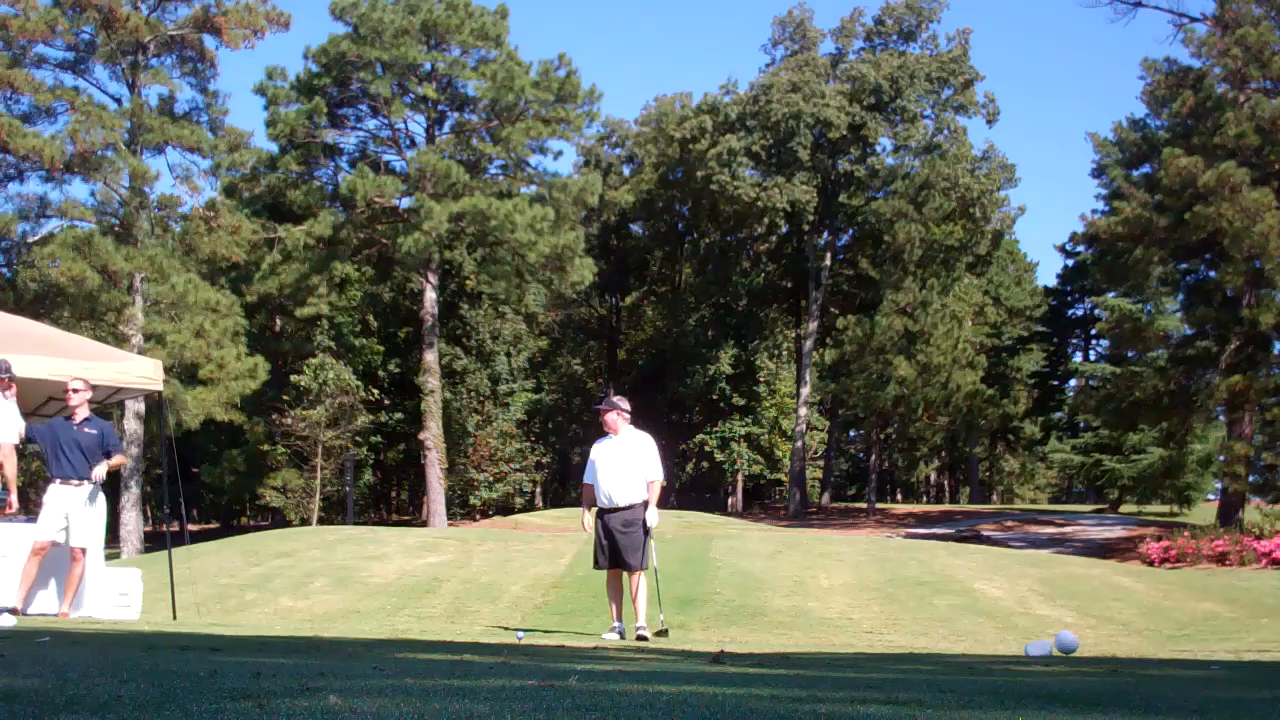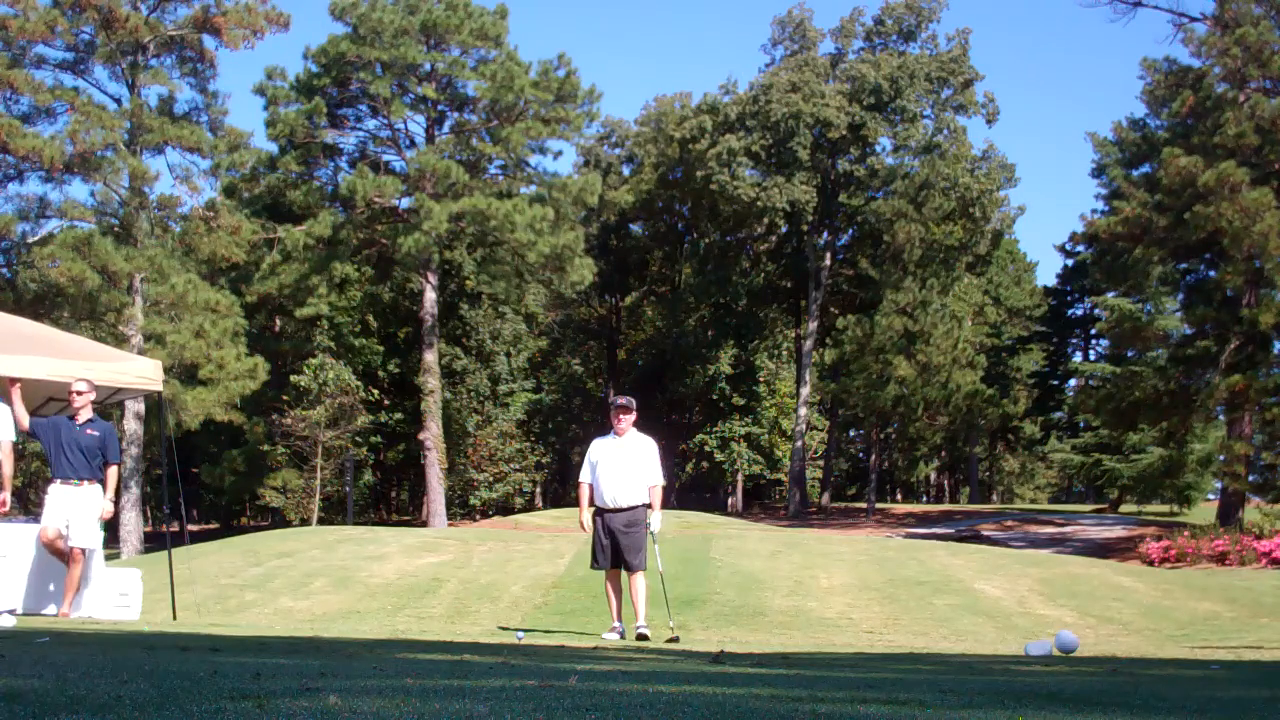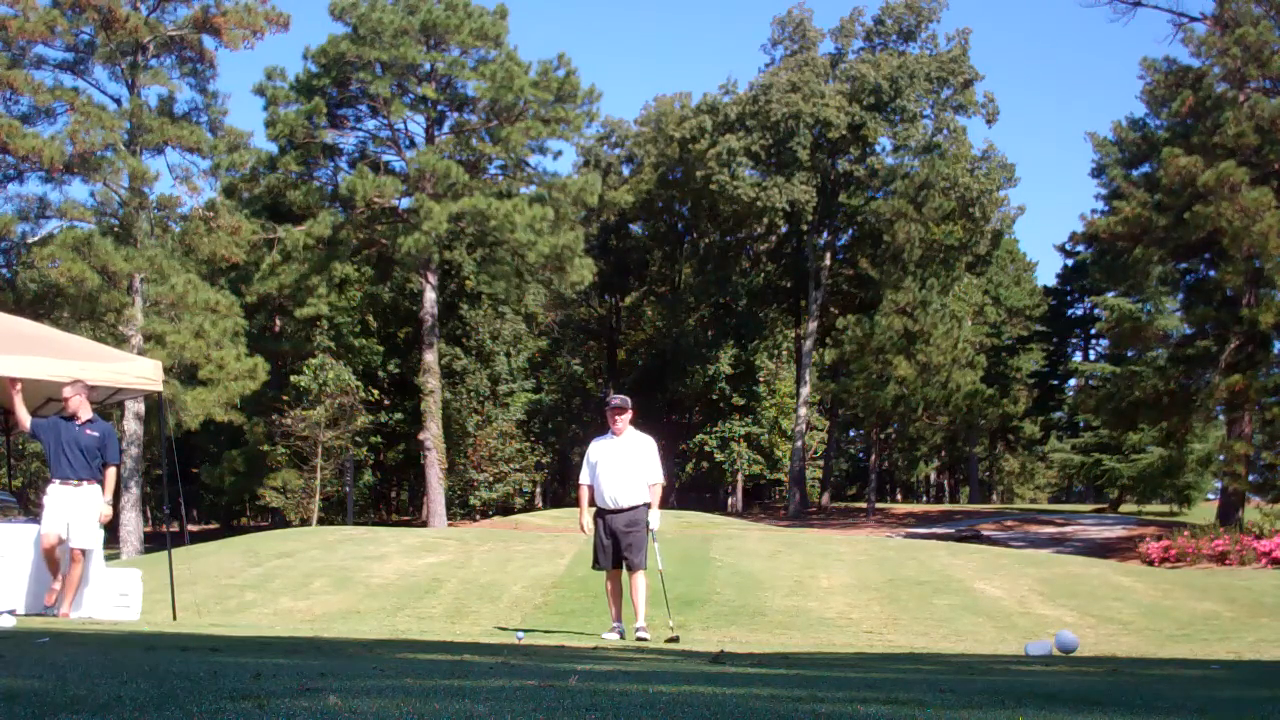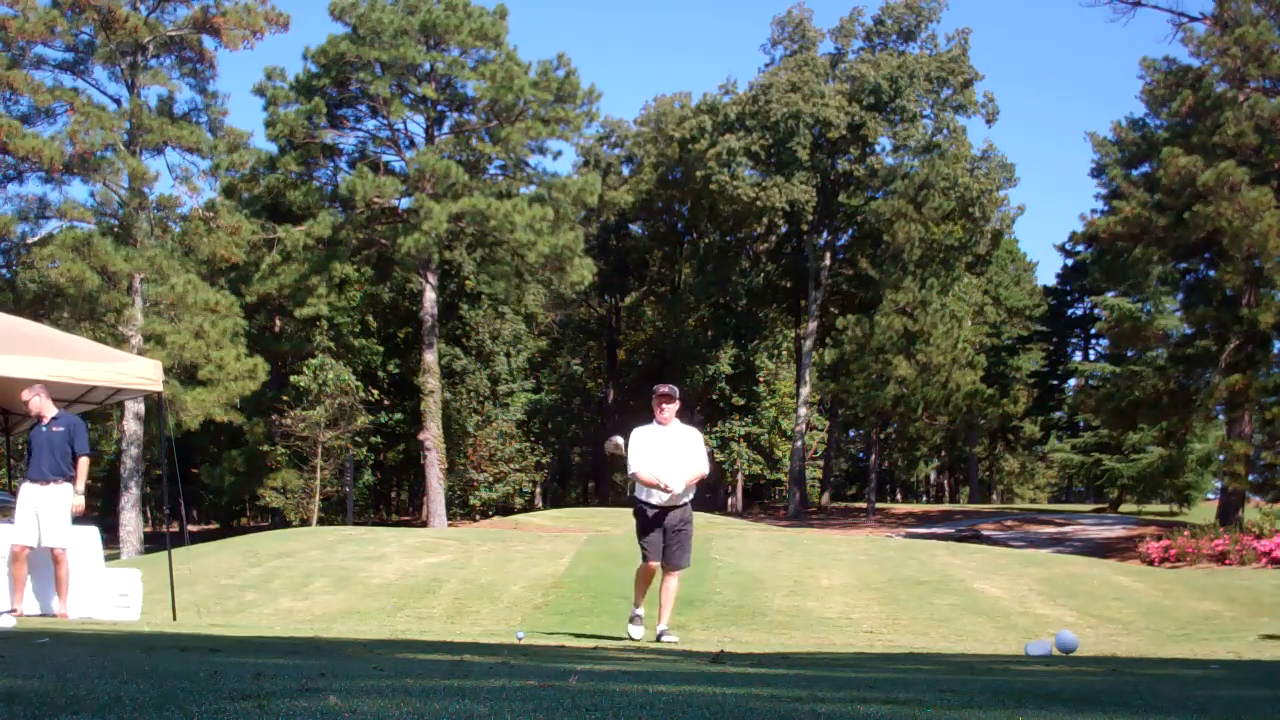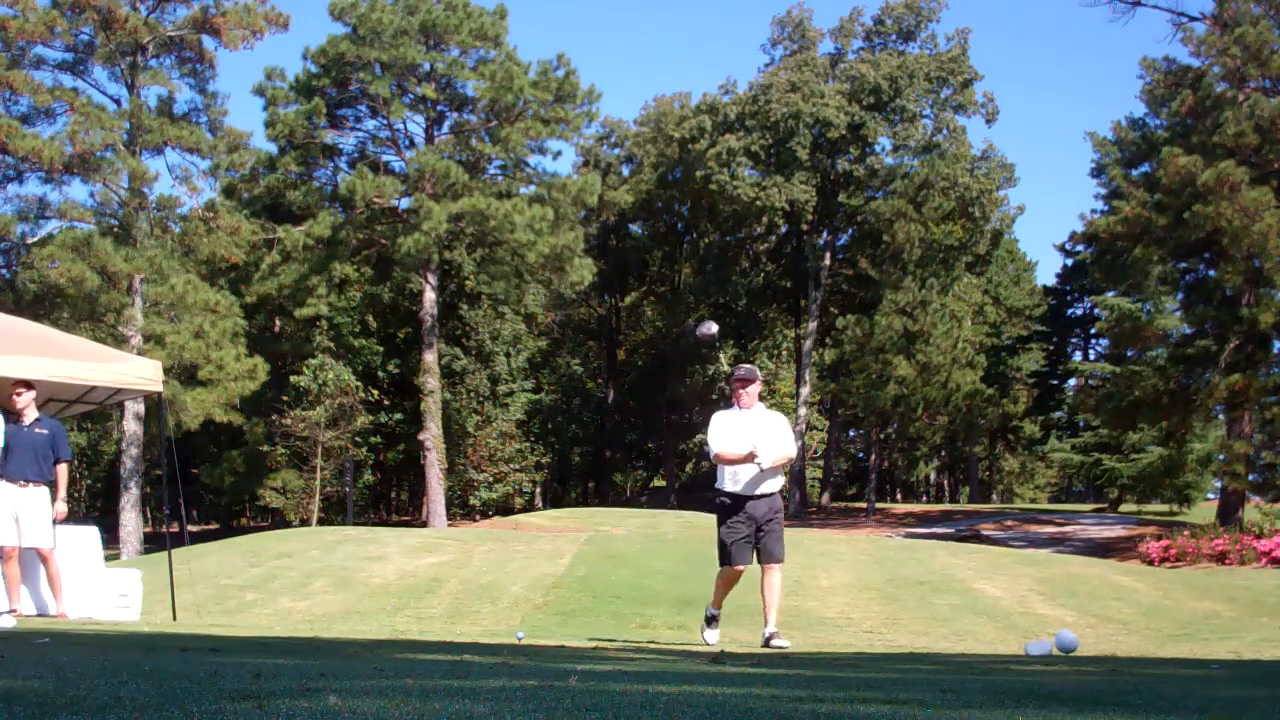
dt=1s
person 1, frame 1
left shoulder: (643, 441)
right shoulder: (599, 445)
left elbow: (654, 478)
right elbow: (589, 482)
left wrist: (652, 507)
right wrist: (586, 511)
left hip: (633, 513)
right hip: (604, 515)
left knee: (635, 570)
right knee: (612, 571)
left ankle: (640, 624)
right ankle: (617, 625)
person 1, frame 2
left shoulder: (646, 444)
right shoulder: (598, 444)
left elbow: (655, 482)
right elbow: (586, 481)
left wrist: (656, 512)
right wrist: (584, 511)
left hip: (633, 514)
right hip: (603, 515)
left knee: (635, 570)
right knee: (611, 571)
left ankle: (641, 624)
right ankle: (617, 625)
person 1, frame 3
left shoulder: (645, 442)
right shoulder: (596, 445)
left elbow: (655, 480)
right elbow: (586, 482)
left wrist: (654, 509)
right wrist: (584, 512)
left hip: (635, 514)
right hip: (604, 516)
left knee: (636, 569)
right knee: (611, 571)
left ankle: (640, 624)
right ankle: (617, 625)
person 1, frame 4
left shoulder: (691, 434)
right shoulder: (640, 434)
left elbow: (702, 468)
right elbow: (635, 471)
left wrist: (682, 483)
right wrist: (660, 484)
left hip: (680, 510)
right hip: (649, 509)
left knee: (673, 570)
right knee: (651, 563)
left ankle: (663, 627)
right ankle: (637, 610)
person 1, frame 5
left shoulder: (777, 419)
right shoulder: (722, 418)
left elbow: (790, 451)
right elbow: (717, 453)
left wrist: (768, 459)
right wrist: (745, 457)
left hip: (769, 501)
right hip: (734, 501)
left knee: (772, 564)
right knee: (735, 565)
left ankle: (770, 630)
right ankle: (713, 611)
person 2, frame 1
left shoulder: (102, 427)
right shoulder: (54, 426)
left elbow: (121, 457)
right elbow: (22, 431)
left wrist: (105, 464)
left hip: (87, 493)
right hip: (58, 491)
left knee: (77, 552)
right knee: (39, 546)
left ankle: (65, 608)
right ankle: (18, 602)
person 2, frame 2
left shoulder: (104, 429)
right shoulder: (56, 424)
left elbow: (112, 466)
right elbow: (24, 423)
left wrist: (109, 499)
right wrist: (15, 391)
left hip: (88, 493)
right hip: (59, 491)
left knee: (78, 552)
right knee: (48, 537)
left ankle: (65, 608)
right ankle: (68, 563)
person 2, frame 3
left shoulder: (104, 429)
right shoulder: (57, 424)
left elbow: (111, 468)
right elbow: (26, 424)
left wrist: (107, 501)
right wrist: (17, 394)
left hip: (87, 494)
right hip: (58, 491)
left knee: (77, 554)
right knee: (48, 542)
left ankle: (65, 609)
right ankle: (57, 579)
person 2, frame 4
left shoulder: (71, 422)
right shoulder: (34, 431)
left elbow: (83, 458)
left wrist: (79, 491)
right wrist: (19, 498)
left hip: (58, 491)
right hip: (30, 492)
left knee: (58, 552)
right knee: (18, 550)
left ankle: (62, 608)
right ankle: (17, 607)
person 2, frame 5
left shoulder: (53, 427)
left elbow: (62, 464)
left wrist: (61, 498)
left hip: (37, 493)
left knee: (45, 552)
left ankle: (60, 608)
